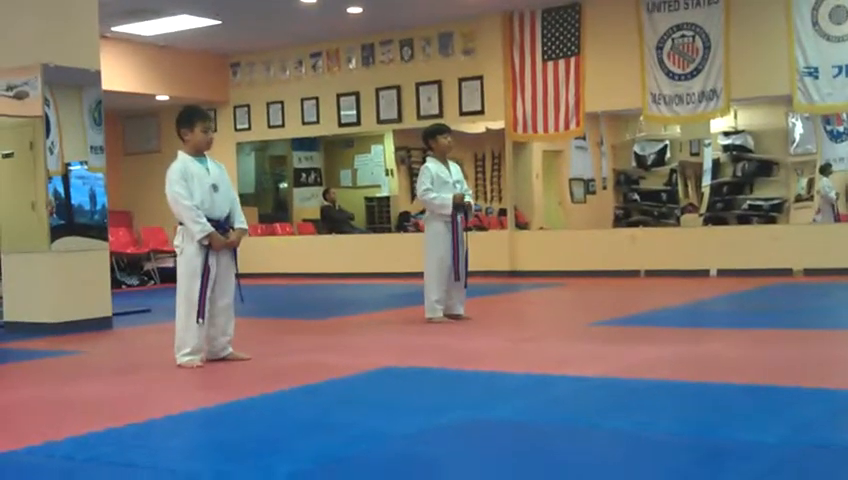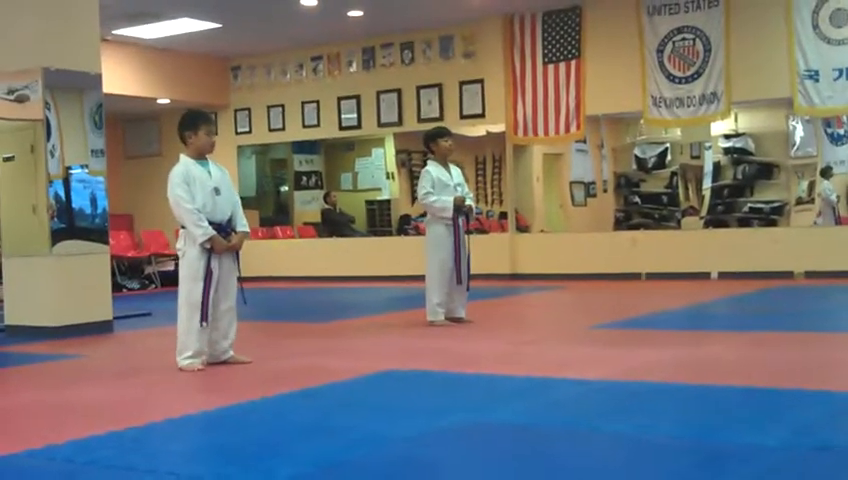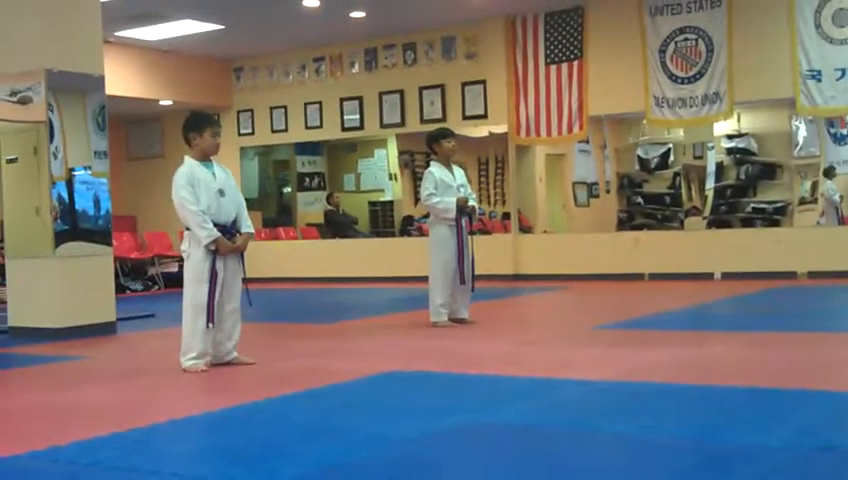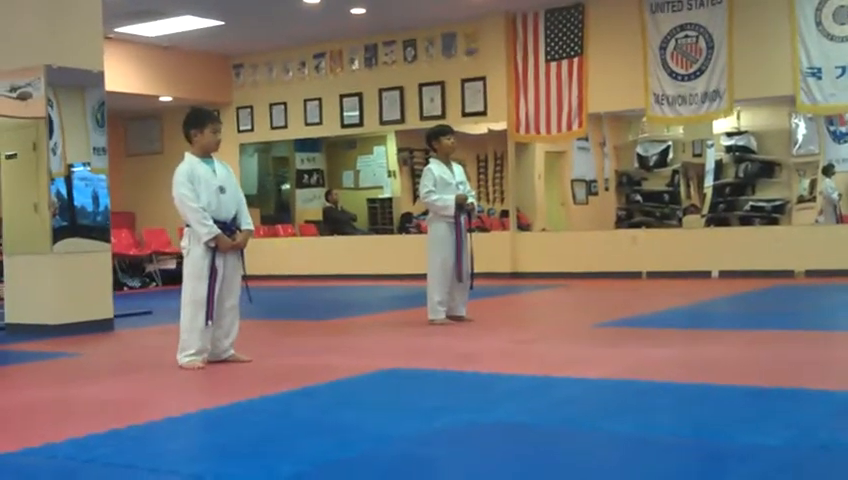
dt=0.1s
person 1, frame 1
left shoulder: (217, 167)
right shoulder: (178, 169)
left elbow: (232, 199)
right elbow: (184, 207)
left wrist: (238, 229)
right wrist: (210, 234)
left hip: (224, 239)
right hip: (195, 240)
left knee: (223, 297)
right knee: (192, 297)
left ankle: (220, 348)
right ankle: (189, 353)
person 1, frame 2
left shoulder: (219, 170)
right shoulder: (180, 172)
left elbow: (234, 202)
right elbow: (186, 210)
left wrist: (240, 232)
right wrist: (212, 238)
left hip: (226, 242)
right hip: (198, 244)
left knee: (225, 300)
right knee: (194, 301)
left ankle: (221, 351)
right ankle: (190, 356)
person 1, frame 3
left shoulder: (223, 172)
right shoulder: (185, 174)
left elbow: (239, 203)
right elbow: (190, 212)
left wrist: (245, 233)
right wrist: (216, 239)
left hip: (231, 243)
right hip: (202, 245)
left knee: (229, 301)
right knee: (199, 301)
left ankle: (225, 352)
right ankle: (194, 356)
person 1, frame 4
left shoulder: (224, 168)
right shoulder: (185, 170)
left elbow: (239, 200)
right elbow: (191, 209)
left wrist: (245, 230)
right wrist: (216, 236)
left hip: (231, 241)
right hip: (202, 242)
left knee: (229, 298)
right knee: (198, 298)
left ankle: (222, 349)
right ankle: (191, 353)
person 2, frame 1
left shoulder: (455, 168)
right shoulder: (428, 168)
left elbow: (466, 191)
right elbow: (424, 195)
left wrist: (467, 202)
right wrist: (451, 200)
left hip: (455, 222)
right hip: (438, 223)
left knee: (458, 266)
right knee: (438, 266)
left ankle: (454, 308)
right ankle: (435, 311)
person 2, frame 2
left shoulder: (456, 171)
right shoulder: (429, 172)
left elbow: (467, 194)
right elbow: (424, 198)
left wrist: (468, 205)
right wrist: (452, 203)
left hip: (457, 225)
right hip: (439, 226)
left knee: (459, 269)
right knee: (440, 269)
left ankle: (455, 311)
right ankle: (436, 314)
person 2, frame 3
left shoulder: (459, 172)
right shoulder: (432, 172)
left elbow: (469, 195)
right elbow: (427, 199)
left wrist: (471, 206)
right wrist: (454, 203)
left hip: (460, 226)
right hip: (442, 226)
left knee: (463, 270)
right knee: (443, 270)
left ankle: (458, 312)
right ankle: (439, 315)
person 2, frame 4
left shoulder: (459, 169)
right shoulder: (431, 170)
left elbow: (468, 192)
right elbow: (426, 197)
left wrist: (470, 203)
right wrist: (453, 201)
left hip: (458, 223)
right hip: (441, 224)
left knee: (461, 267)
right knee: (441, 268)
left ankle: (456, 310)
right ankle: (437, 313)
